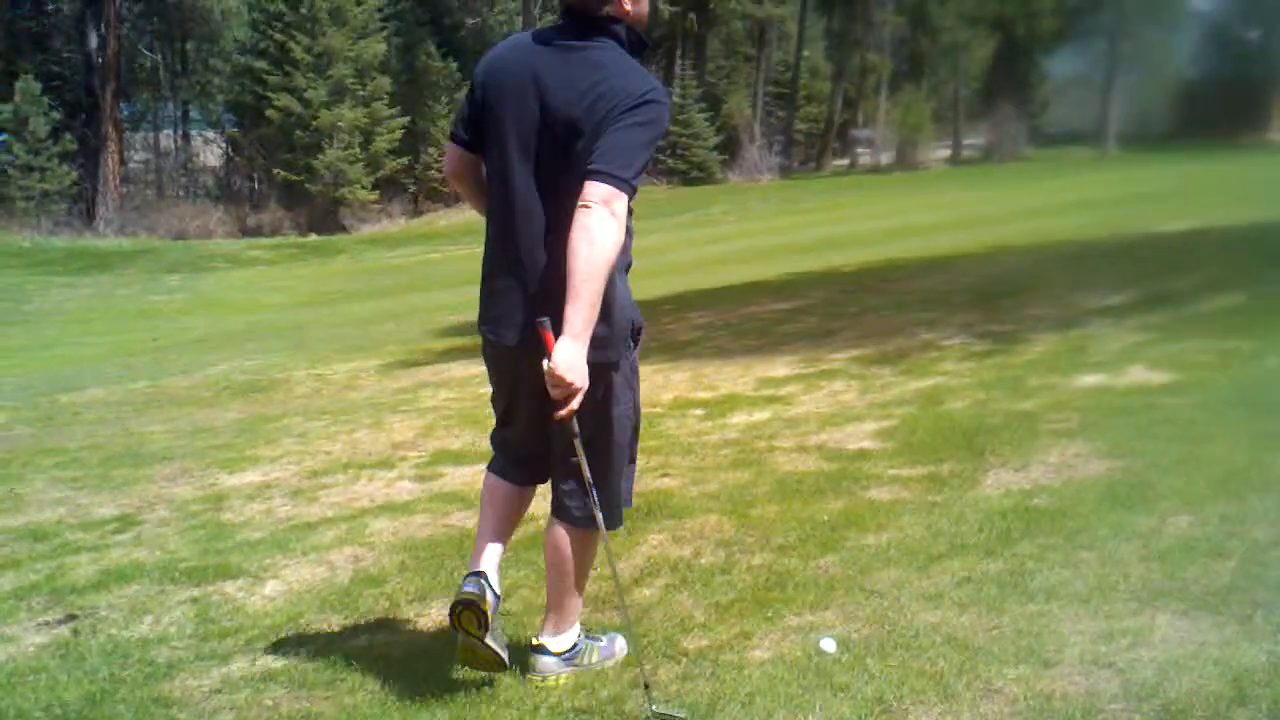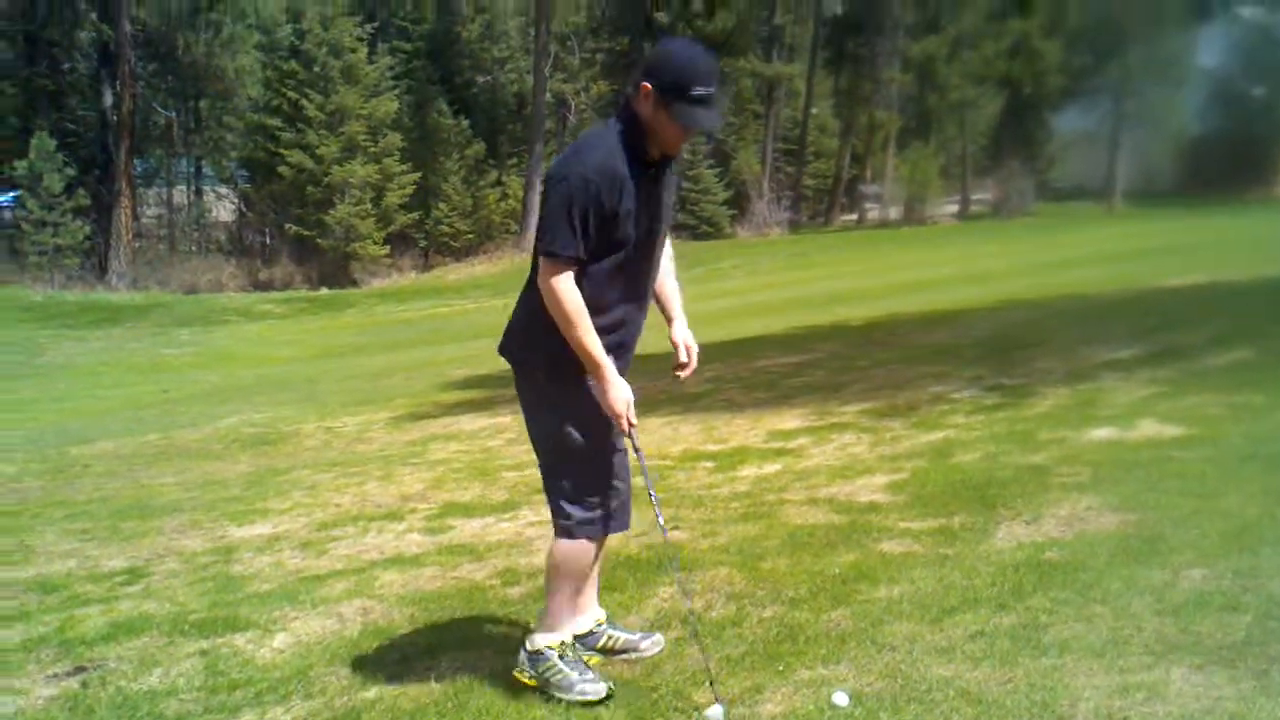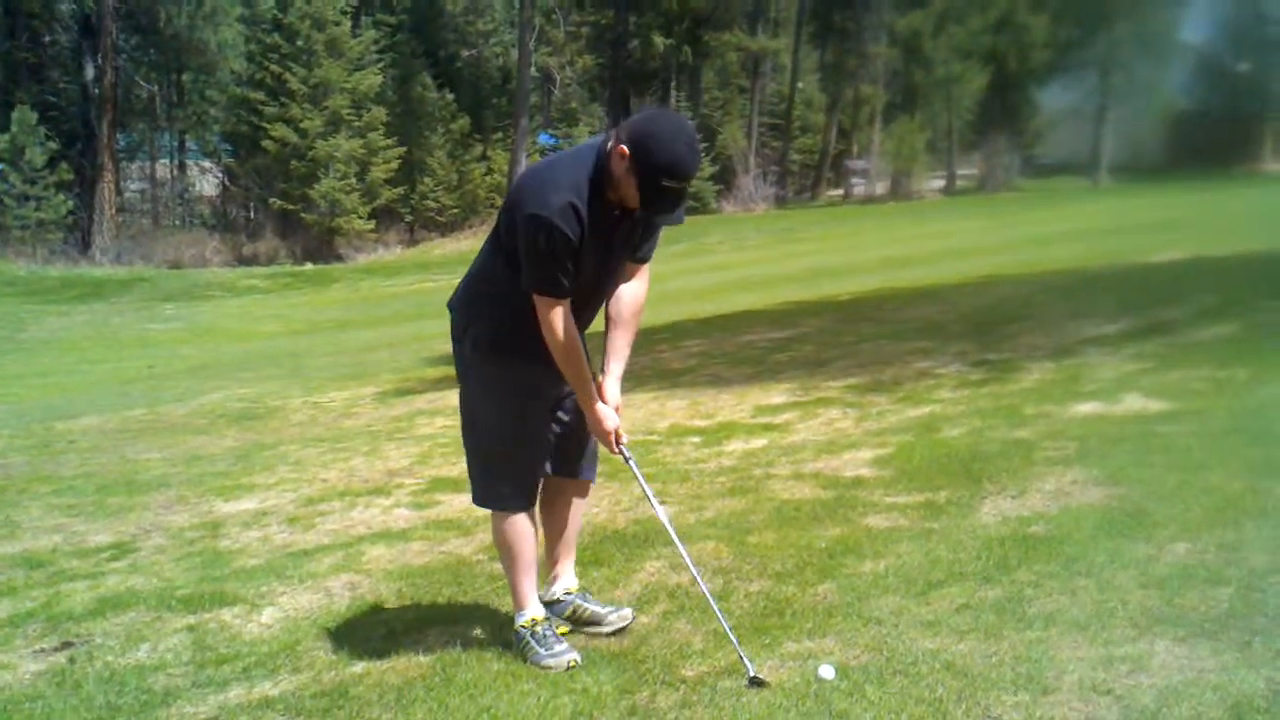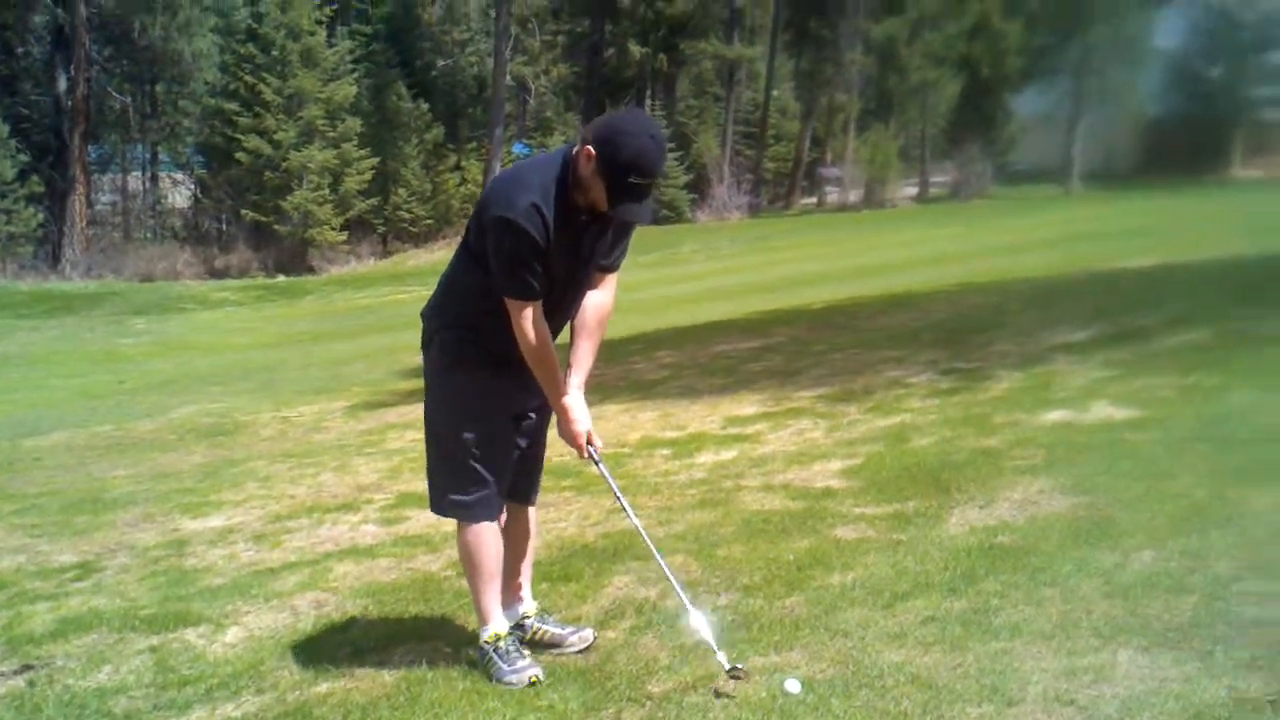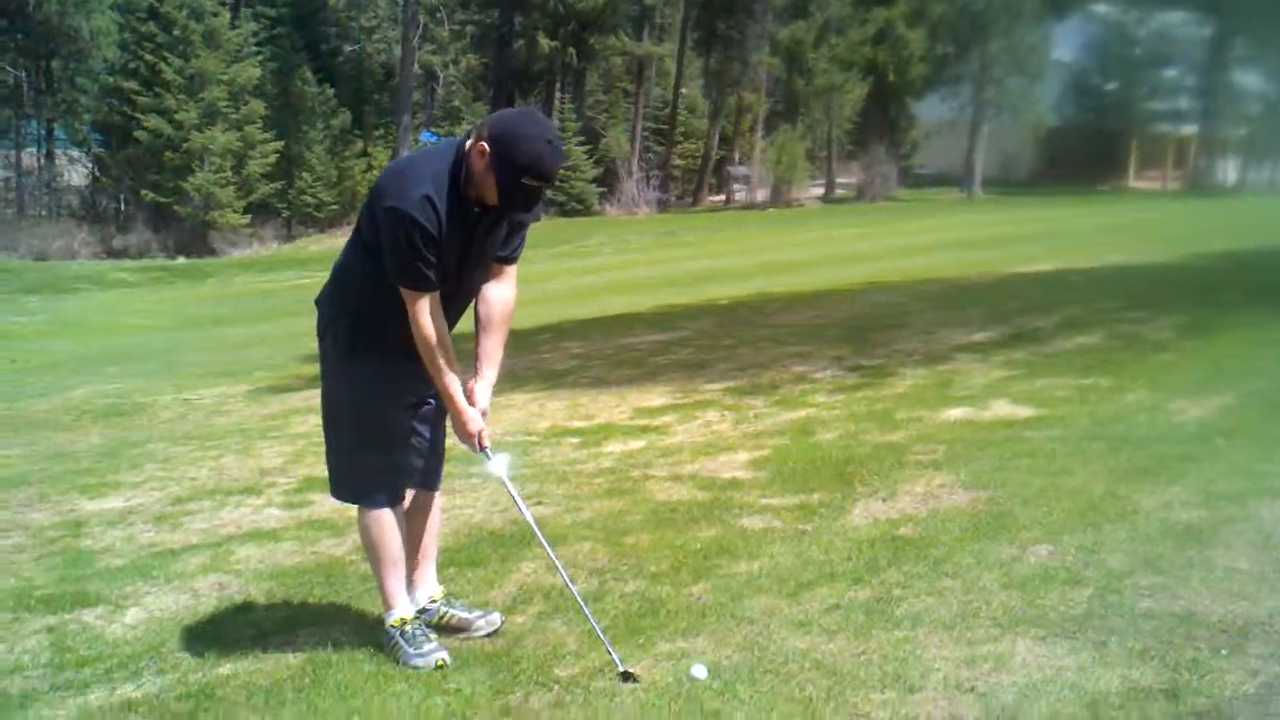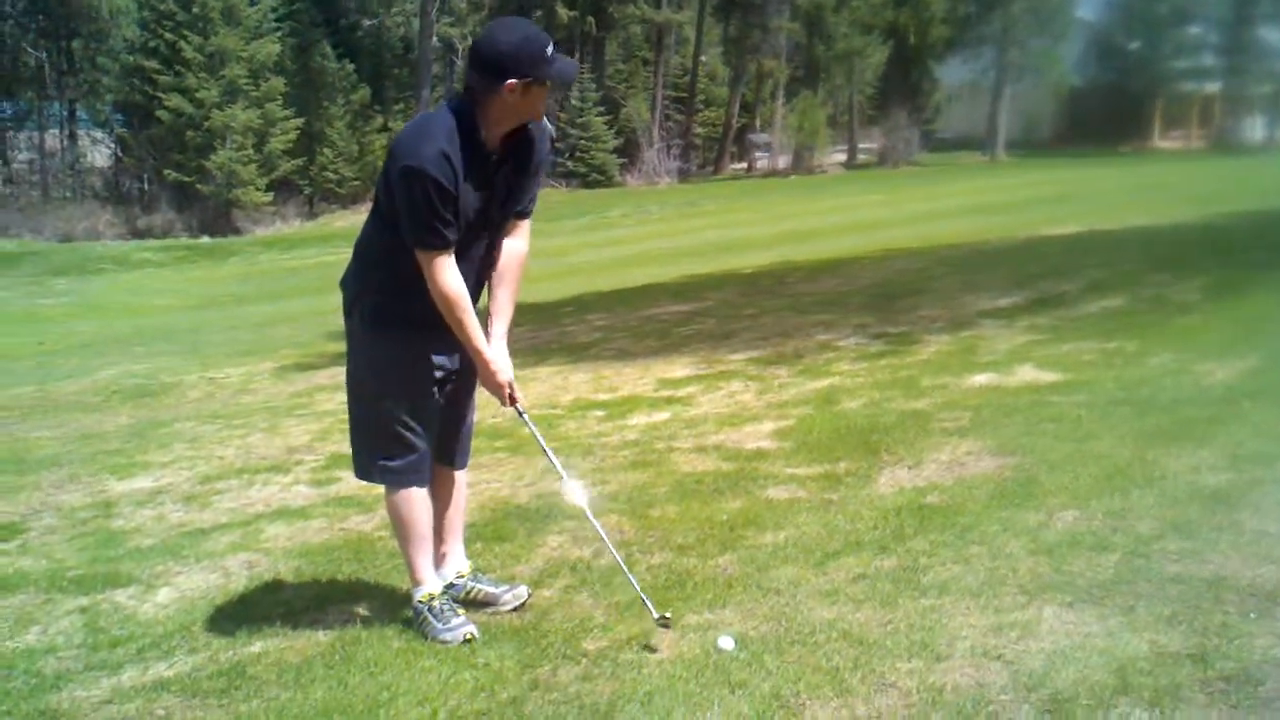
dt=0.7s
person 1, frame 1
left shoulder: (504, 61)
right shoulder: (637, 93)
left elbow: (458, 165)
right elbow: (599, 214)
right wrist: (575, 340)
left hip: (505, 314)
right hip: (585, 329)
left knee: (516, 456)
right knee: (583, 488)
left ankle: (480, 579)
right ankle: (558, 642)
person 1, frame 2
left shoulder: (662, 159)
right shoulder: (591, 168)
right elbow: (555, 281)
left wrist: (678, 321)
right wrist: (607, 380)
left hip: (603, 353)
right hip: (560, 361)
left knee: (598, 496)
right knee: (589, 500)
left ankle: (584, 623)
right ankle: (545, 645)
person 1, frame 3
left shoulder: (649, 185)
right shoulder: (552, 202)
left elbow: (632, 277)
right elbow: (552, 314)
left wrist: (613, 377)
right wrist: (590, 402)
left hip: (557, 339)
right hip: (498, 339)
left knee: (573, 464)
right knee: (513, 478)
left ankle: (562, 591)
right ankle: (529, 618)
person 1, frame 4
left shoulder: (617, 194)
right shoulder: (520, 205)
left elbow: (599, 287)
right elbow: (525, 319)
left wrist: (576, 386)
right wrist: (563, 405)
left hip: (527, 353)
right hip: (468, 353)
left knee: (521, 487)
right knee: (478, 492)
left ankle: (521, 612)
right ankle: (493, 632)
person 1, frame 5
left shoulder: (513, 186)
right shoulder: (413, 196)
left elbow: (499, 280)
right elbow: (421, 311)
left wrist: (485, 379)
right wrist: (456, 401)
left hip: (425, 341)
right hip: (363, 341)
left knee: (423, 471)
right knee: (380, 479)
left ankle: (426, 596)
right ankle: (399, 617)
person 1, frame 6
left shoulder: (530, 141)
right shoulder: (426, 154)
left elbow: (513, 237)
right elbow: (437, 270)
left wrist: (498, 339)
right wrist: (484, 357)
left hip: (454, 317)
right hip: (392, 319)
left knee: (450, 450)
right knee: (407, 456)
left ankle: (453, 572)
right ankle: (426, 593)
